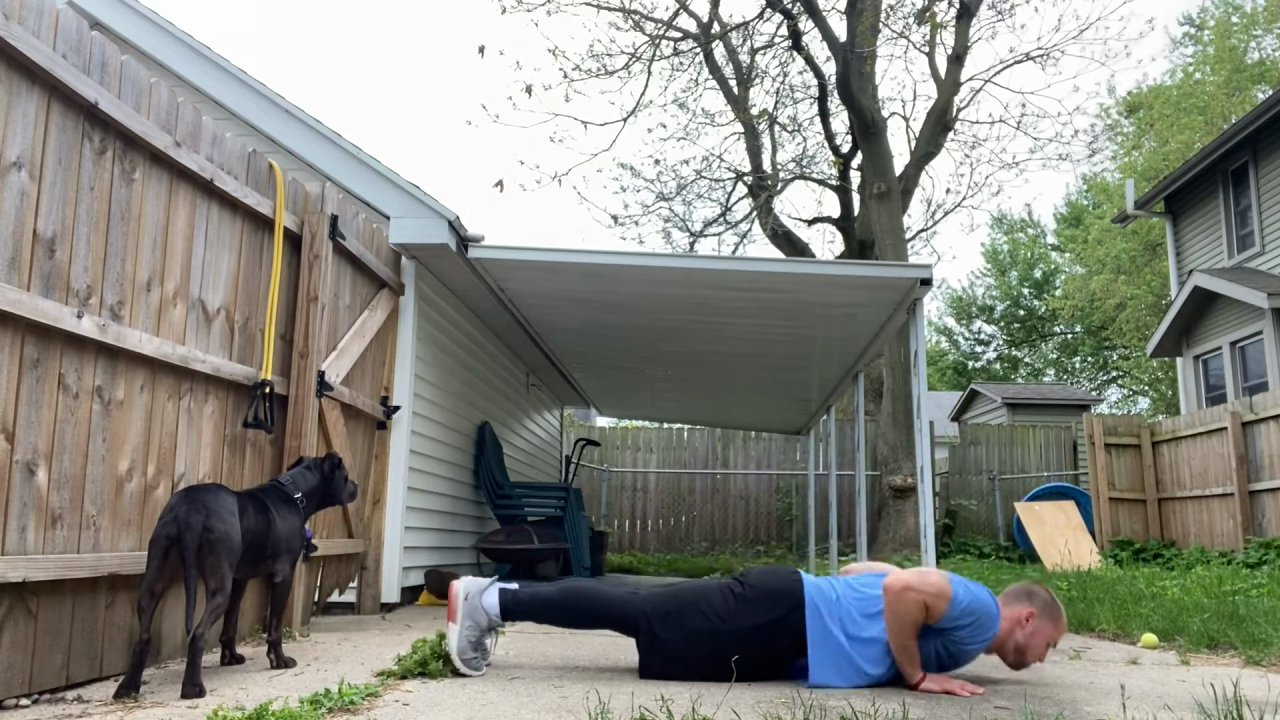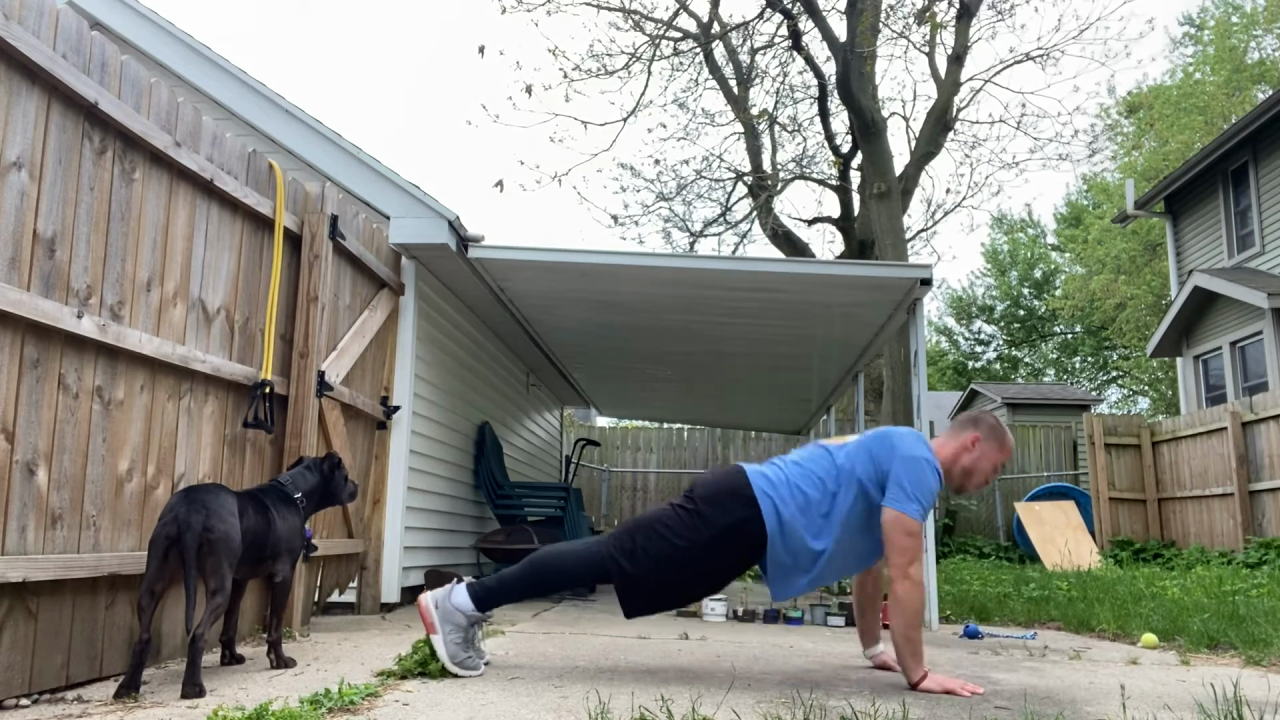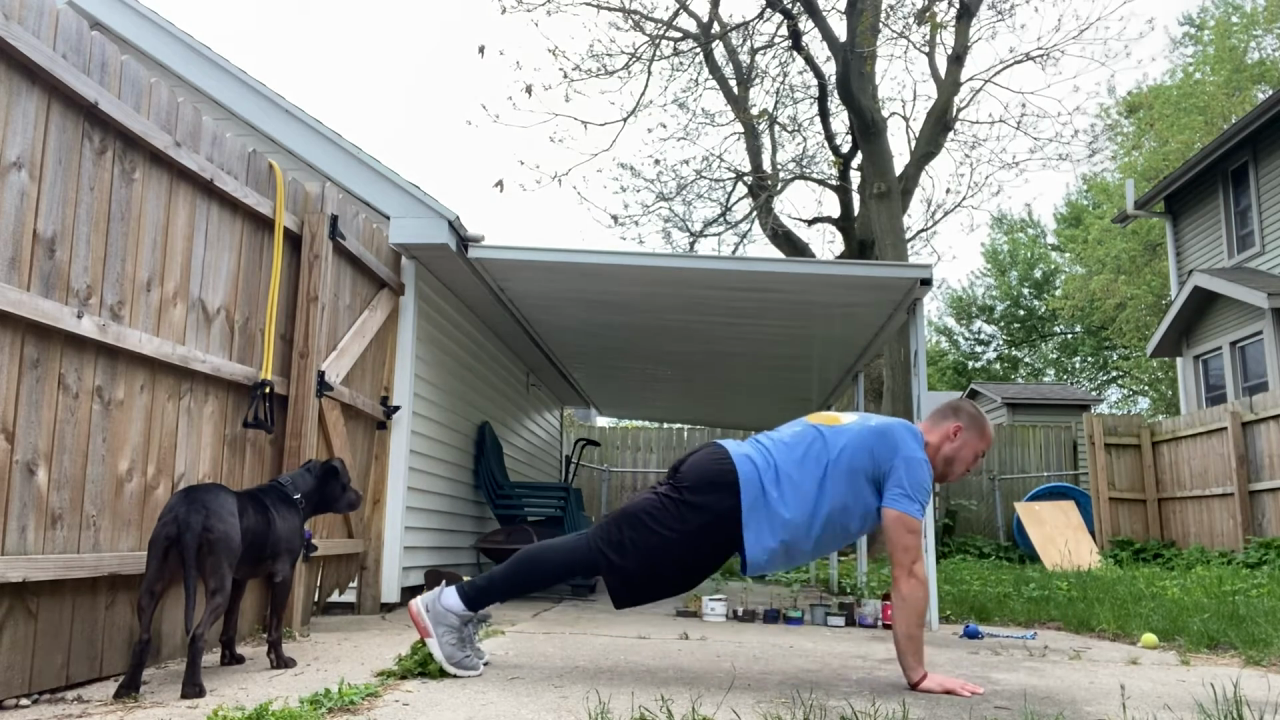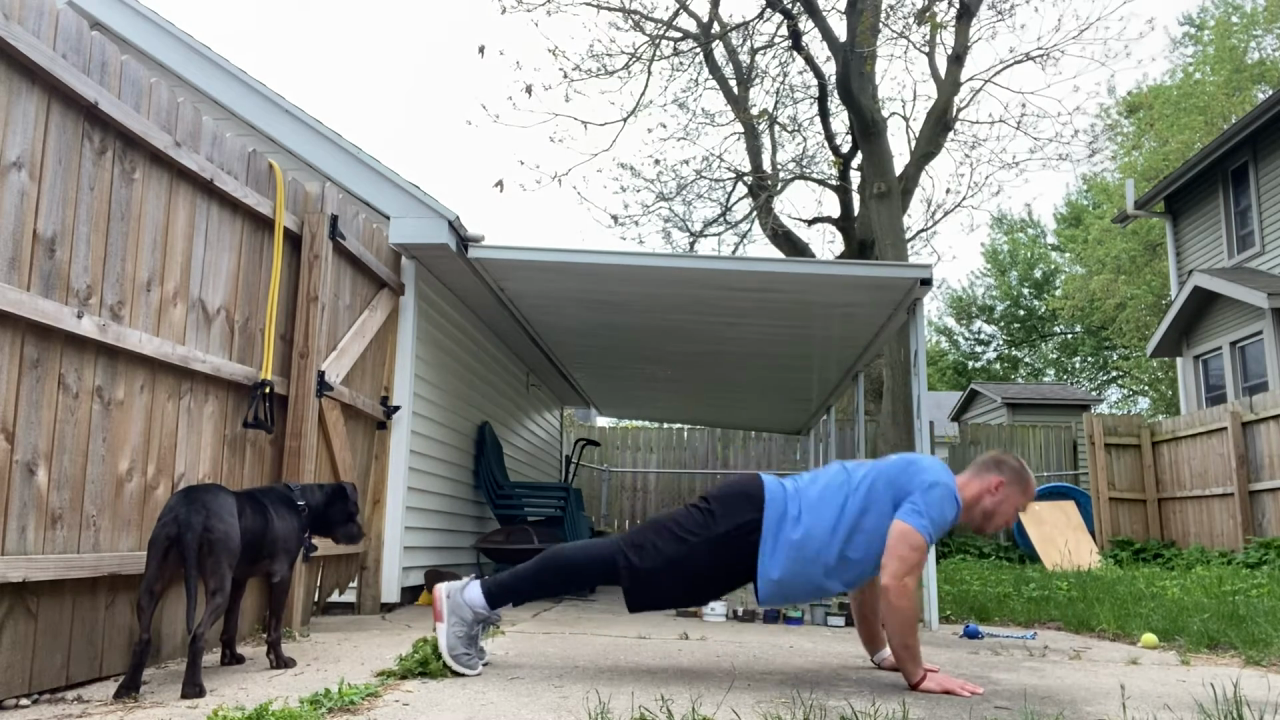
dt=0.4s
person 1, frame 1
left shoulder: (958, 603)
right shoulder: (980, 612)
left elbow: (858, 570)
right elbow: (900, 588)
left wrist: (887, 658)
right wrist: (914, 672)
left hip: (794, 603)
right hip: (786, 619)
left knee: (638, 607)
right knee: (638, 614)
left ankle: (496, 593)
right ankle: (490, 598)
person 1, frame 2
left shoulder: (899, 451)
right shoulder: (919, 465)
left elbow: (864, 558)
right elbow: (903, 572)
left wrist: (875, 645)
right wrist: (917, 672)
left hip: (743, 506)
right hip: (744, 517)
left knee: (605, 556)
right knee: (609, 561)
left ankle: (466, 600)
right ankle: (463, 602)
person 1, frame 3
left shoulder: (878, 436)
right shoulder: (910, 454)
left elbow: (823, 495)
right elbow: (908, 573)
left wrist: (906, 497)
right wrist: (917, 673)
left hip: (721, 476)
right hip: (728, 498)
left knee: (594, 550)
right knee: (601, 554)
left ankle: (458, 606)
right ankle: (451, 603)
person 1, frame 4
left shoulder: (914, 481)
right shoulder: (937, 489)
left elbow: (868, 576)
right elbow: (895, 582)
left wrist: (880, 652)
right wrist: (917, 672)
left hip: (755, 519)
right hip: (752, 524)
left knee: (617, 560)
right knee: (619, 561)
left ankle: (478, 598)
right ankle: (471, 598)
